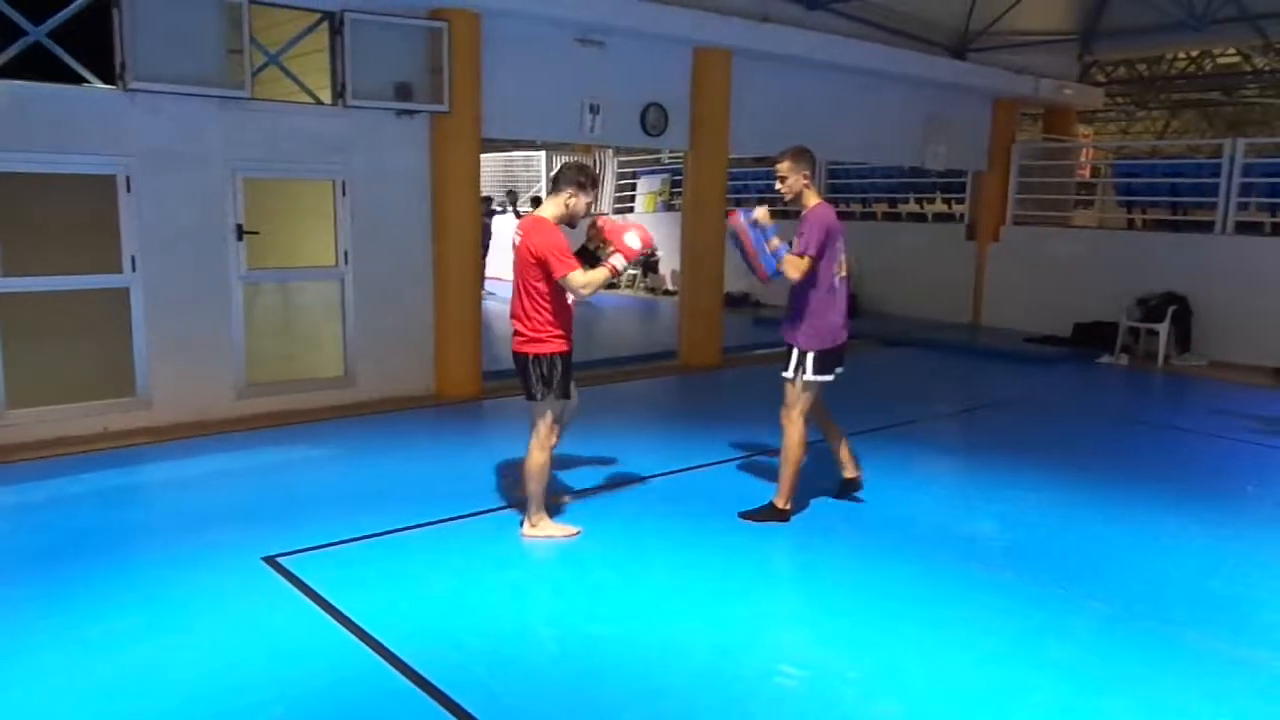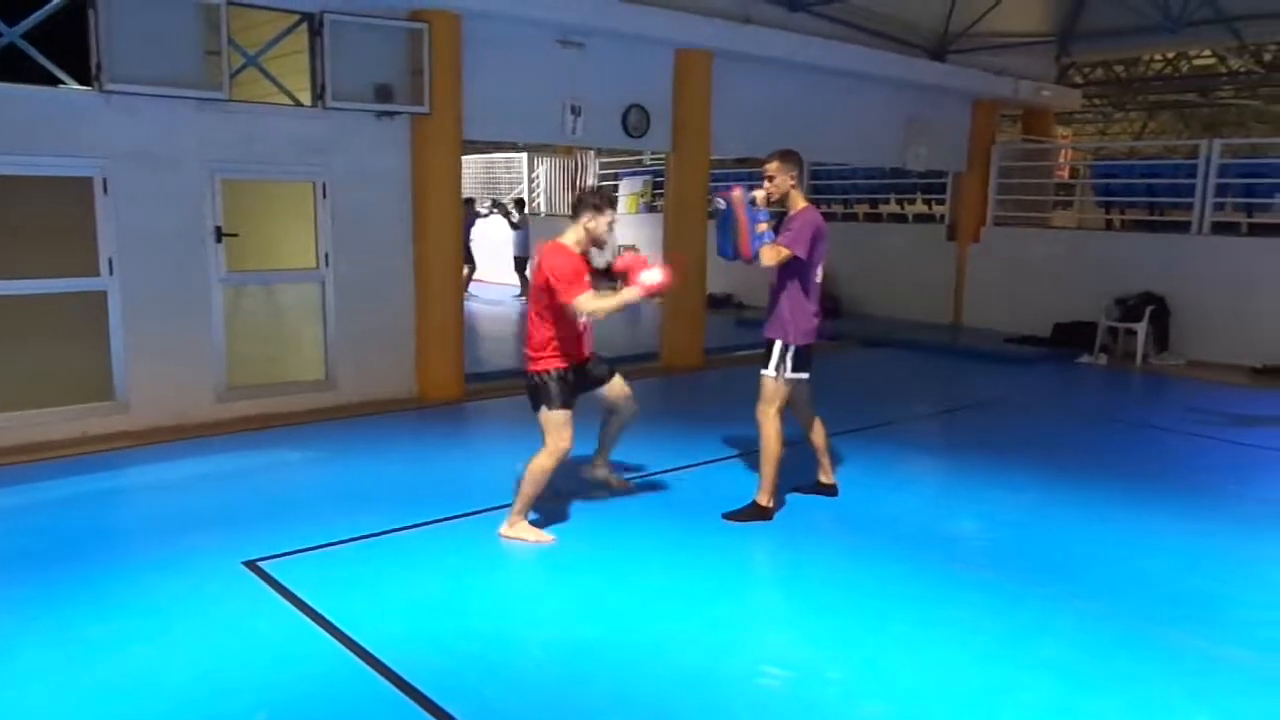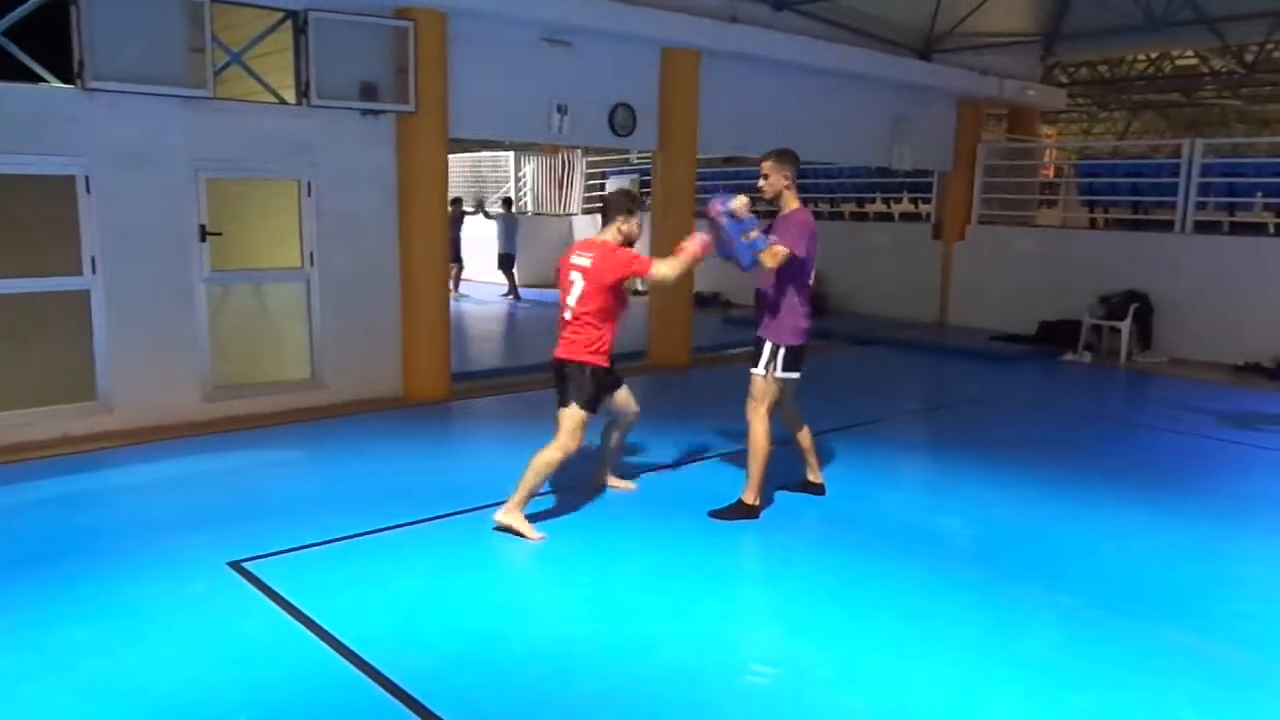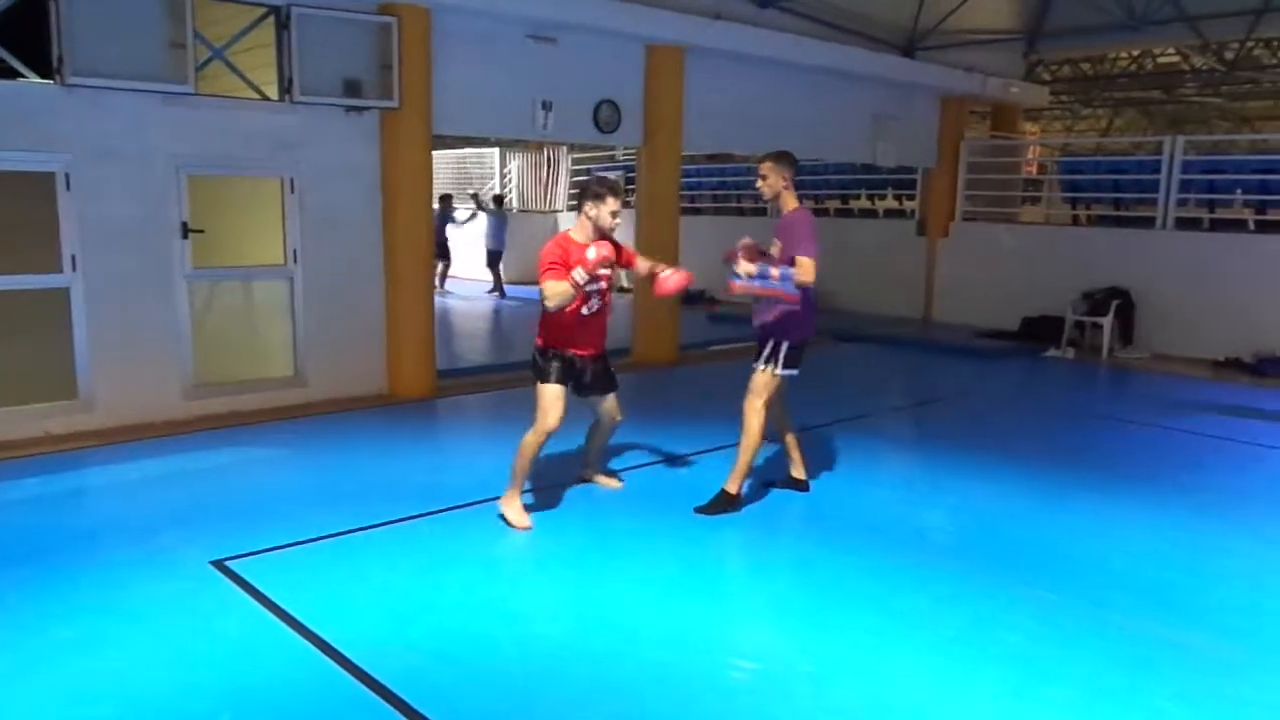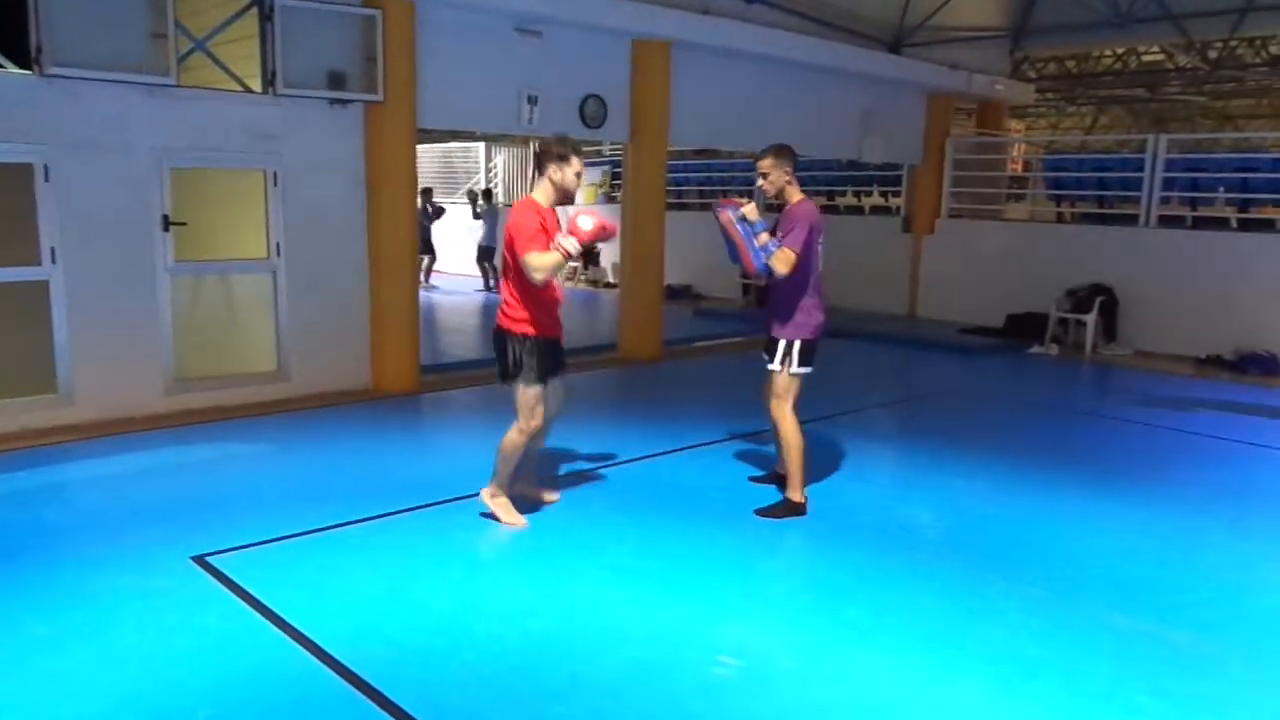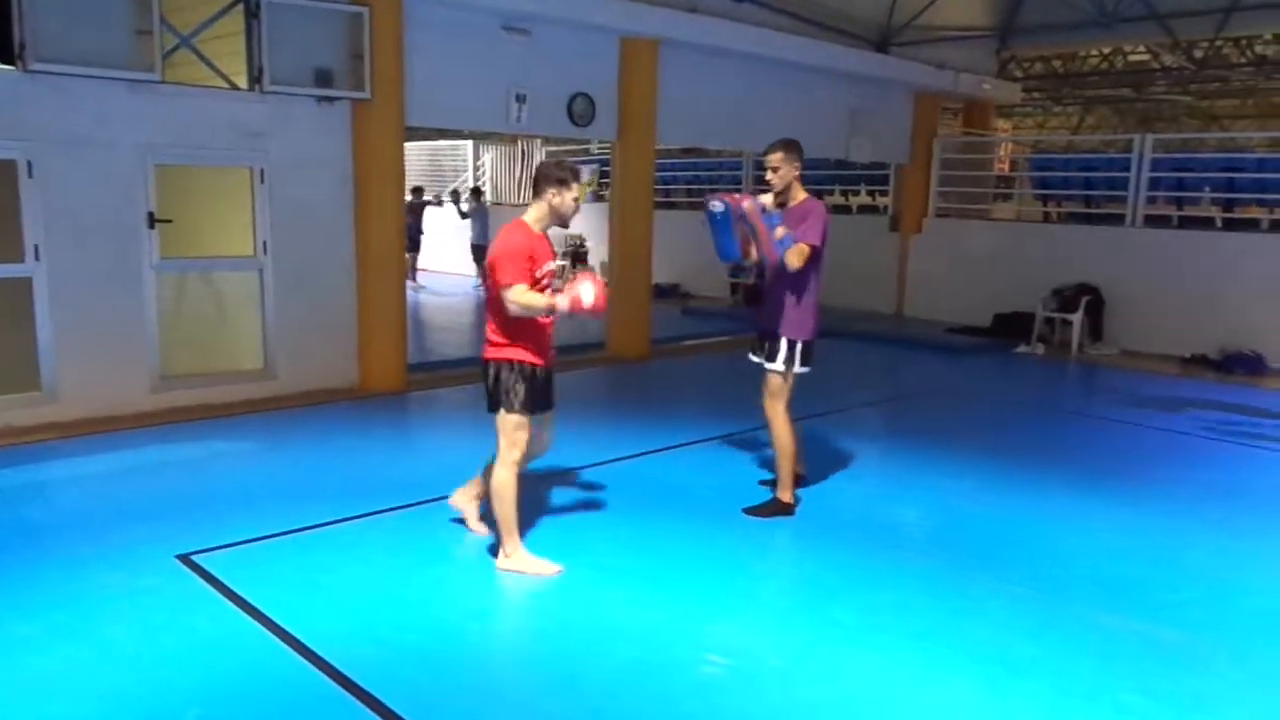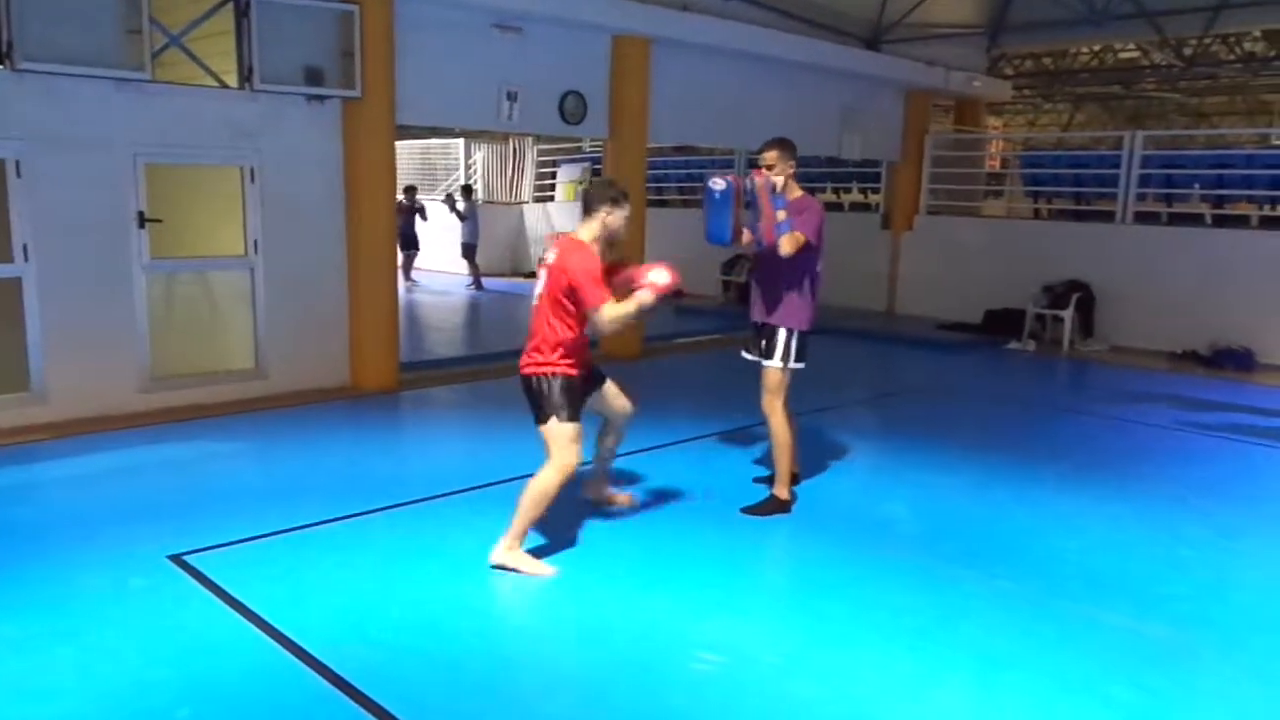
dt=0.4s
person 1, frame 1
left shoulder: (532, 224)
right shoulder: (547, 235)
right elbow: (581, 286)
right wrist: (620, 258)
left hip: (543, 343)
right hip: (544, 348)
left knee: (556, 420)
right knee: (547, 432)
left ankle: (536, 486)
right ankle: (536, 520)
person 1, frame 2
left shoulder: (580, 253)
right shoulder: (556, 259)
right elbow: (592, 309)
right wrist: (638, 291)
left hip: (578, 357)
right hip: (548, 365)
left knee: (625, 403)
right knee: (559, 445)
left ankle: (599, 465)
right ankle: (515, 521)
person 1, frame 3
left shoulder: (577, 252)
right shoulder: (613, 256)
right elbow: (667, 273)
right wrist: (695, 248)
left hip: (595, 359)
right hip: (579, 361)
left knee: (628, 411)
right knee: (568, 443)
left ankle: (605, 473)
right ankle: (513, 509)
person 1, frame 4
left shoulder: (608, 245)
right shoulder: (555, 250)
left elbow: (639, 266)
right elbow: (551, 301)
left wrist: (662, 272)
right wrist: (586, 270)
left hip: (593, 352)
right hip: (556, 351)
left knee: (611, 416)
right knee: (548, 422)
left ankle: (591, 469)
right ankle: (512, 497)
person 1, frame 5
left shoulder: (548, 213)
right shoulder: (526, 215)
right elbow: (538, 271)
left wrist: (586, 239)
right wrist: (575, 240)
left hip: (544, 329)
right hip: (522, 332)
left knee: (553, 406)
right knee: (531, 421)
left ankle: (524, 480)
right ankle: (496, 491)
person 1, frame 6
left shoulder: (541, 241)
right shoulder: (517, 240)
right elbow: (516, 304)
left wrist: (575, 293)
right wrist: (566, 301)
left hip: (535, 359)
right hip: (509, 360)
left knee: (539, 441)
right knee: (512, 450)
left ankle: (470, 496)
right ankle: (511, 551)
person 1, frame 7
left shoulder: (566, 244)
right shoulder: (582, 260)
right elbow: (607, 321)
right wrist: (645, 296)
left hip: (571, 363)
right hip: (551, 370)
left knee: (621, 411)
right knee: (564, 462)
left ankle: (599, 485)
right ankle: (509, 548)
person 2, frame 1
left shoulder: (817, 219)
right shoulder: (819, 216)
left elbow: (794, 272)
left wrist: (769, 230)
left hip: (813, 335)
right hip: (826, 331)
left knee: (792, 415)
right knee: (814, 408)
left ankle: (782, 503)
right ankle: (850, 472)
person 2, frame 2
left shoulder: (807, 221)
right shoulder: (795, 219)
left elbow: (769, 258)
right elbow: (766, 256)
left hip: (790, 332)
right hip: (796, 330)
left knee: (767, 411)
right knee: (802, 407)
left ankle: (764, 502)
right ankle: (826, 478)
person 2, frame 3
left shoulder: (799, 221)
right shoulder: (784, 221)
left elbow: (769, 261)
right elbow: (755, 264)
left wrist: (742, 221)
left hip: (783, 332)
right hip: (786, 330)
left knee: (757, 411)
right knee: (785, 407)
left ankle: (750, 500)
right ankle: (814, 477)
person 2, frame 4
left shoulder: (800, 221)
right shoulder: (788, 220)
left elbow: (806, 276)
left wrist: (759, 270)
left hip: (787, 329)
right hip: (778, 326)
left knee: (754, 405)
right knee: (770, 402)
left ankle: (732, 490)
right ankle: (797, 473)
person 2, frame 5
left shoulder: (804, 213)
right shoulder: (788, 212)
left elbow: (781, 266)
right elbow: (769, 260)
left wrist: (757, 224)
right wrist: (750, 226)
left hip: (797, 325)
right hip: (786, 321)
left knee: (782, 406)
right knee: (776, 400)
left ankle: (795, 497)
right ankle: (783, 470)
person 2, frame 6
left shoulder: (813, 211)
right shoulder: (777, 209)
left elbow: (794, 261)
right elbow: (755, 257)
left wrist: (774, 218)
left hip: (794, 325)
right hip: (772, 319)
left knee: (774, 406)
right knee: (778, 402)
left ankle: (785, 496)
right ankle: (795, 470)
person 2, frame 7
left shoulder: (809, 207)
left elbow: (786, 248)
right elbow: (743, 241)
left wrist: (778, 201)
left hip: (789, 319)
right hip: (767, 314)
left knee: (772, 402)
right knee: (776, 399)
left ankle: (782, 494)
right ankle: (790, 469)
